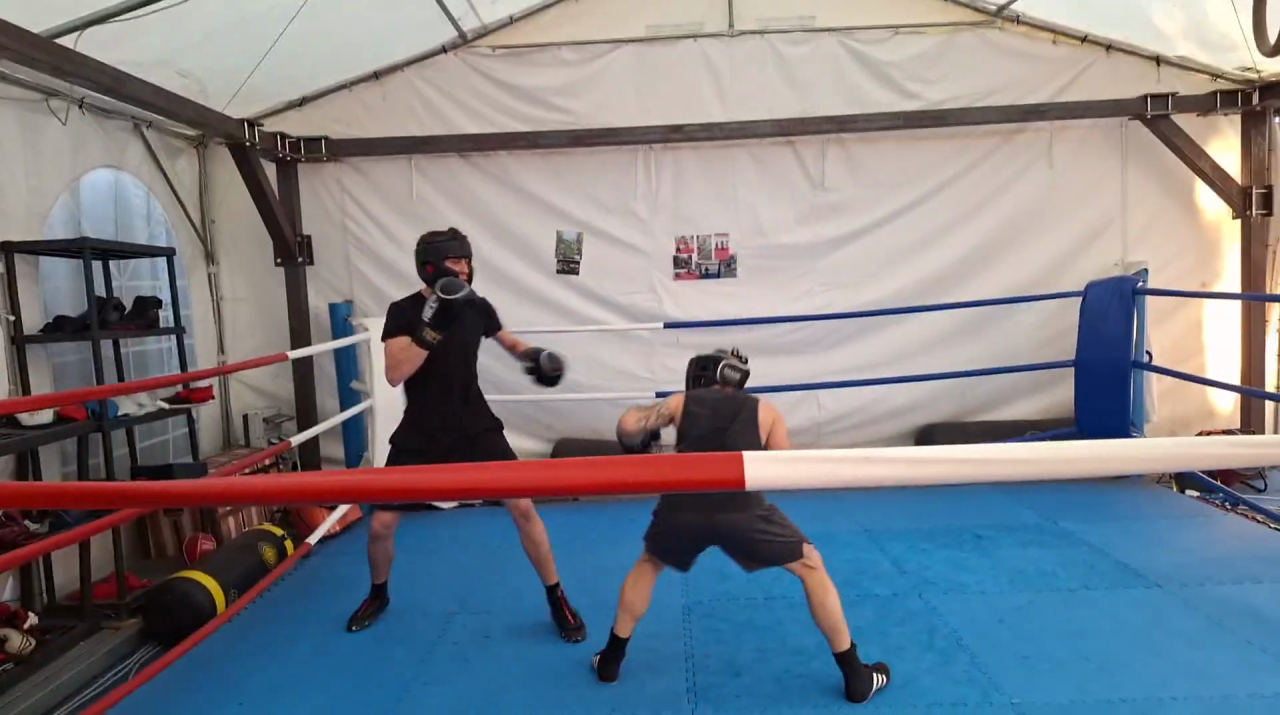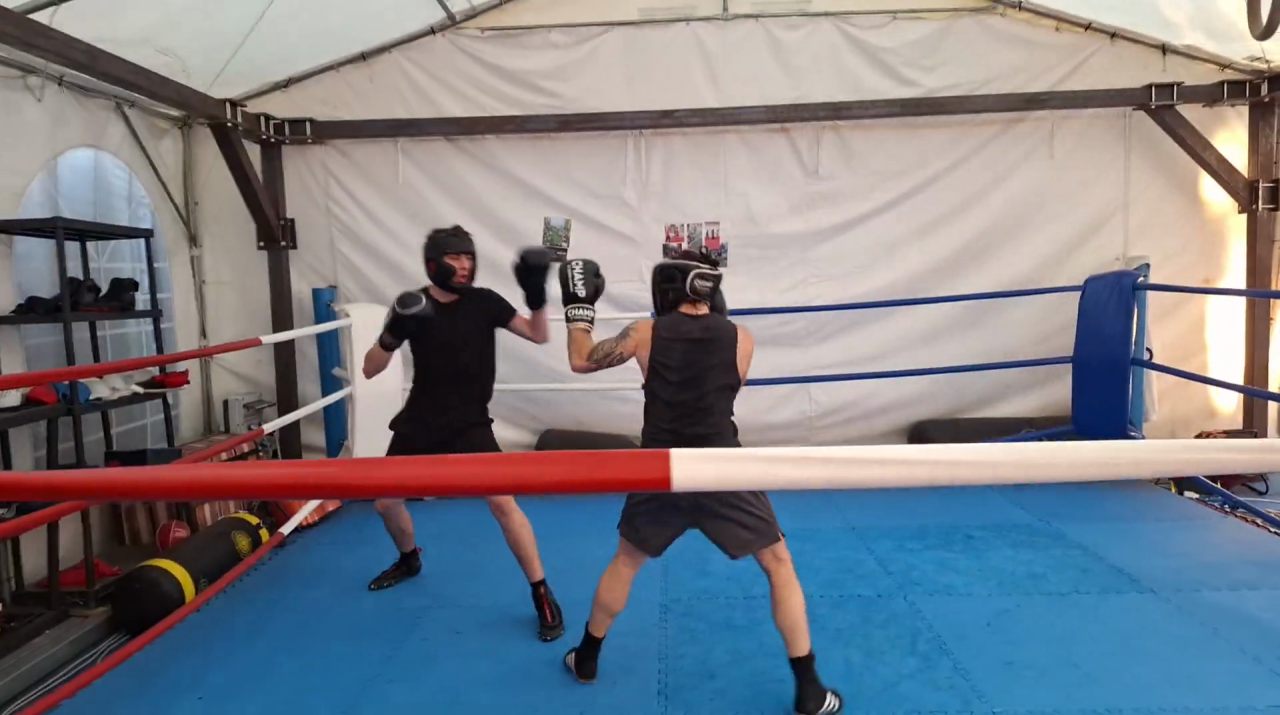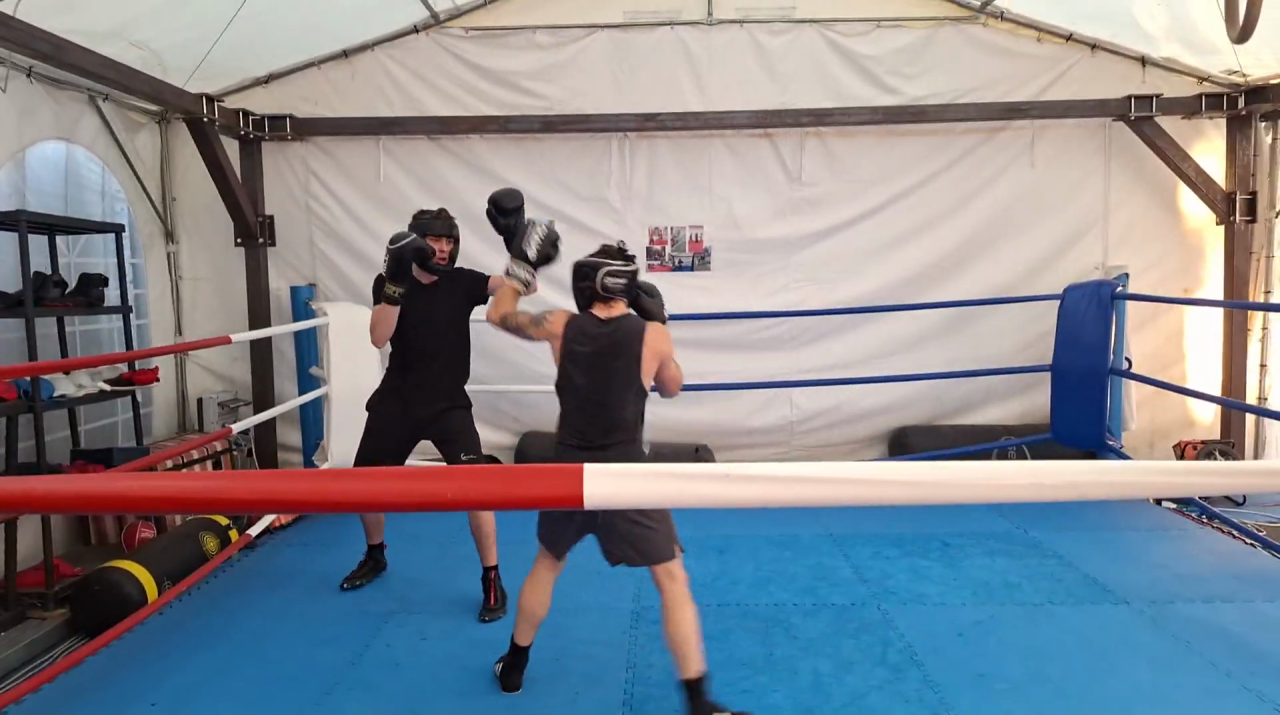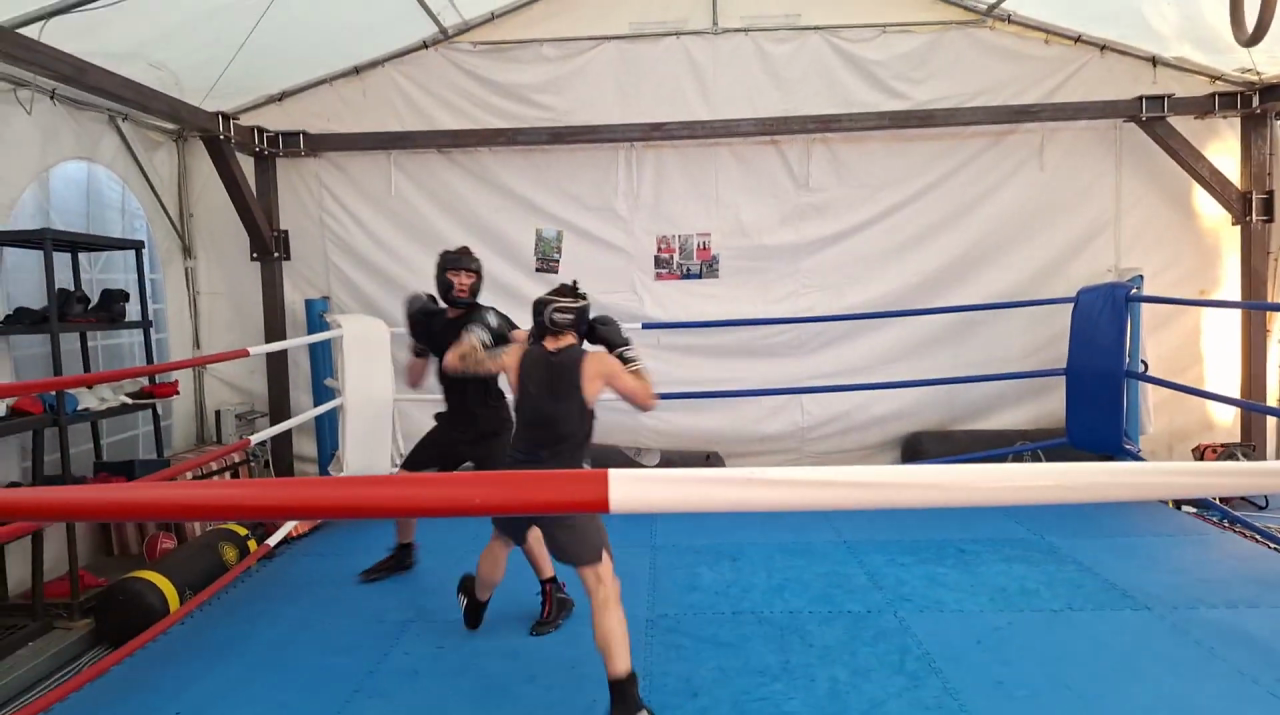
dt=0.4s
person 1, frame 1
left shoulder: (683, 402)
right shoulder: (764, 410)
left elbow: (629, 426)
left wrist: (646, 431)
left hip: (681, 507)
right hip: (740, 508)
left knee: (647, 565)
right knee: (812, 567)
left ankle: (611, 659)
right ankle: (856, 676)
person 1, frame 2
left shoulder: (646, 331)
right shoulder: (740, 338)
left elbow: (581, 361)
left wrist: (577, 306)
left knee: (626, 561)
right knee: (779, 566)
left ankle: (587, 656)
person 1, frame 3
left shoulder: (561, 325)
right shoulder: (654, 335)
left elbow: (499, 314)
right elbow: (670, 387)
left wrist: (519, 260)
left knee: (545, 565)
right knee: (673, 582)
left ankle: (514, 666)
person 1, frame 4
left shoulder: (518, 355)
right shoulder: (597, 363)
left elbow: (452, 362)
right elbow: (647, 401)
left wrist: (477, 335)
right wrist: (625, 349)
left knee: (502, 541)
right knee: (604, 589)
left ankle: (475, 607)
person 2, frame 1
left shoulder: (476, 306)
right shoulder: (406, 310)
left elbow: (511, 341)
right elbow: (395, 374)
left wrist: (534, 357)
right wrist: (434, 326)
left hip: (472, 427)
right hip: (419, 434)
left knee: (520, 507)
right knee: (381, 524)
left ankle: (557, 598)
right ankle: (378, 595)
person 2, frame 2
left shoulder: (484, 302)
right shoulder: (407, 307)
left elbow: (539, 335)
right elbow: (371, 370)
left wrist: (536, 295)
right wrist: (391, 335)
left hip: (470, 422)
right hip: (419, 422)
left knee: (501, 500)
right knee: (386, 501)
left ankle: (542, 594)
right ankle: (409, 559)
person 2, frame 3
left shoulder: (462, 282)
right shoulder: (388, 282)
right elbow: (380, 338)
right wrist: (397, 280)
left hip: (448, 404)
right hip: (396, 402)
left ankle: (492, 579)
right ankle: (374, 557)
person 2, frame 4
left shoulder: (488, 317)
right shoulder: (432, 321)
right elbow: (413, 381)
left wrist: (499, 334)
right wrist: (420, 339)
left hip: (491, 427)
right hip: (453, 424)
left ankle: (554, 592)
right ankle: (403, 553)
